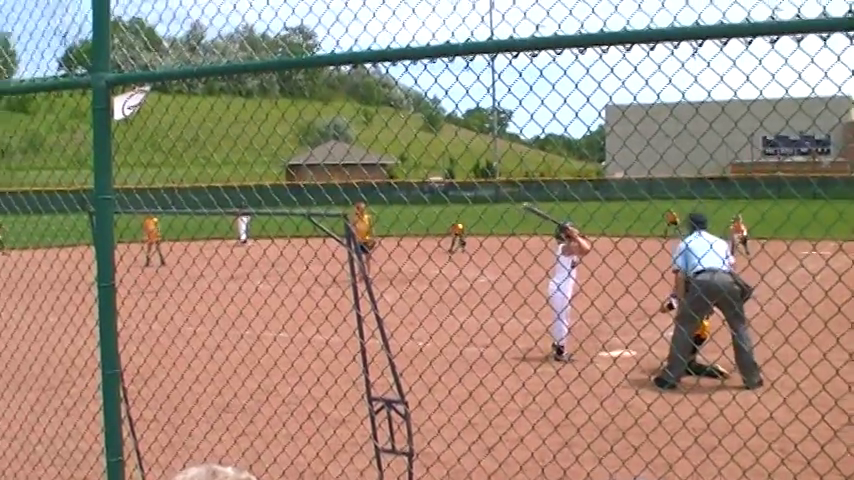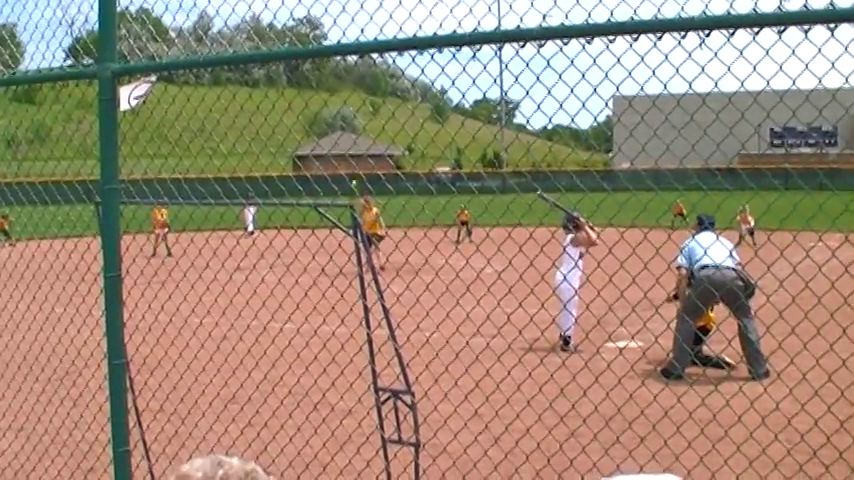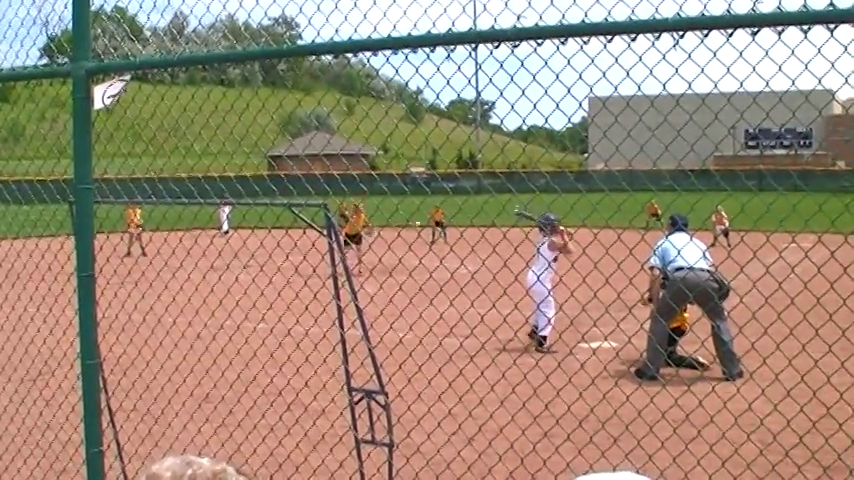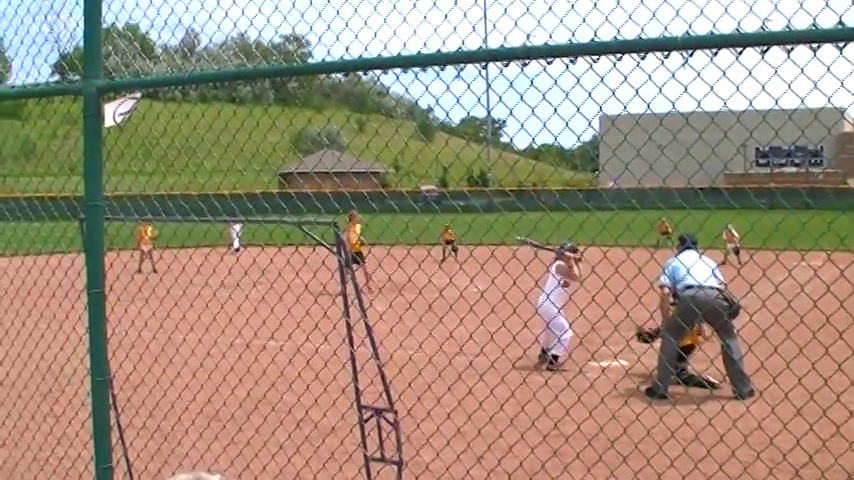
dt=0.7s
person 1, frame 1
left shoulder: (685, 243)
right shoulder: (720, 241)
left elbow: (680, 277)
right elbow: (731, 266)
left wrist: (681, 306)
left hip: (701, 282)
right hip: (727, 281)
left knee: (683, 327)
right knee: (740, 327)
left ankle: (669, 377)
right ankle: (752, 378)
person 1, frame 2
left shoulder: (690, 242)
right shoulder: (725, 242)
left elbow: (682, 274)
right elbow: (738, 268)
left wrist: (682, 304)
left hip: (706, 277)
right hip: (731, 277)
left knee: (685, 317)
right knee: (746, 318)
left ankle: (676, 368)
right ankle: (759, 369)
person 1, frame 3
left shoulder: (663, 243)
right shoulder: (698, 243)
left elbow: (655, 275)
right elbow: (711, 269)
left wrist: (655, 305)
left hip: (680, 279)
right hip: (706, 279)
left knee: (659, 318)
right knee: (720, 319)
left ankle: (650, 369)
right ankle: (733, 369)
person 1, frame 4
left shoulder: (673, 262)
right shoulder: (708, 261)
left elbow: (665, 294)
left wrist: (665, 324)
left hip: (691, 297)
right hip: (715, 297)
left knee: (669, 337)
right knee: (730, 339)
left ankle: (660, 388)
right ankle: (743, 388)
person 2, frame 1
left shoulder: (569, 248)
right shoulder: (566, 247)
left elbow: (587, 247)
right elbow: (585, 249)
left wrist: (579, 237)
right wrist: (575, 237)
left hip: (561, 289)
right hip: (560, 289)
left knee: (560, 319)
right knee: (562, 320)
left ankle: (557, 347)
right ankle: (559, 352)
person 2, frame 2
left shoulder: (573, 238)
right shoulder: (574, 238)
left elbow: (594, 241)
right elbow: (593, 240)
left wrist: (588, 228)
right wrist: (585, 227)
left hip: (566, 279)
right hip: (568, 280)
left knee: (567, 309)
right knee: (571, 311)
left ankle: (564, 337)
right ankle: (566, 342)
person 2, frame 3
left shoulder: (545, 240)
right shoulder: (552, 241)
left elbow: (565, 249)
right elbow: (569, 251)
left wrist: (563, 235)
right wrist: (563, 235)
left hip: (535, 278)
right hip: (540, 281)
left knee: (542, 307)
right knee: (548, 310)
left ankle: (534, 333)
right ankle: (541, 343)
person 2, frame 4
left shoulder: (558, 265)
right shoulder: (560, 265)
left elbow: (576, 277)
right elbow: (577, 278)
left wrist: (575, 262)
right wrist: (571, 261)
left hip: (546, 303)
right hip: (550, 305)
left knee: (551, 329)
right knee: (565, 332)
left ankle: (543, 355)
right ankle: (552, 362)
